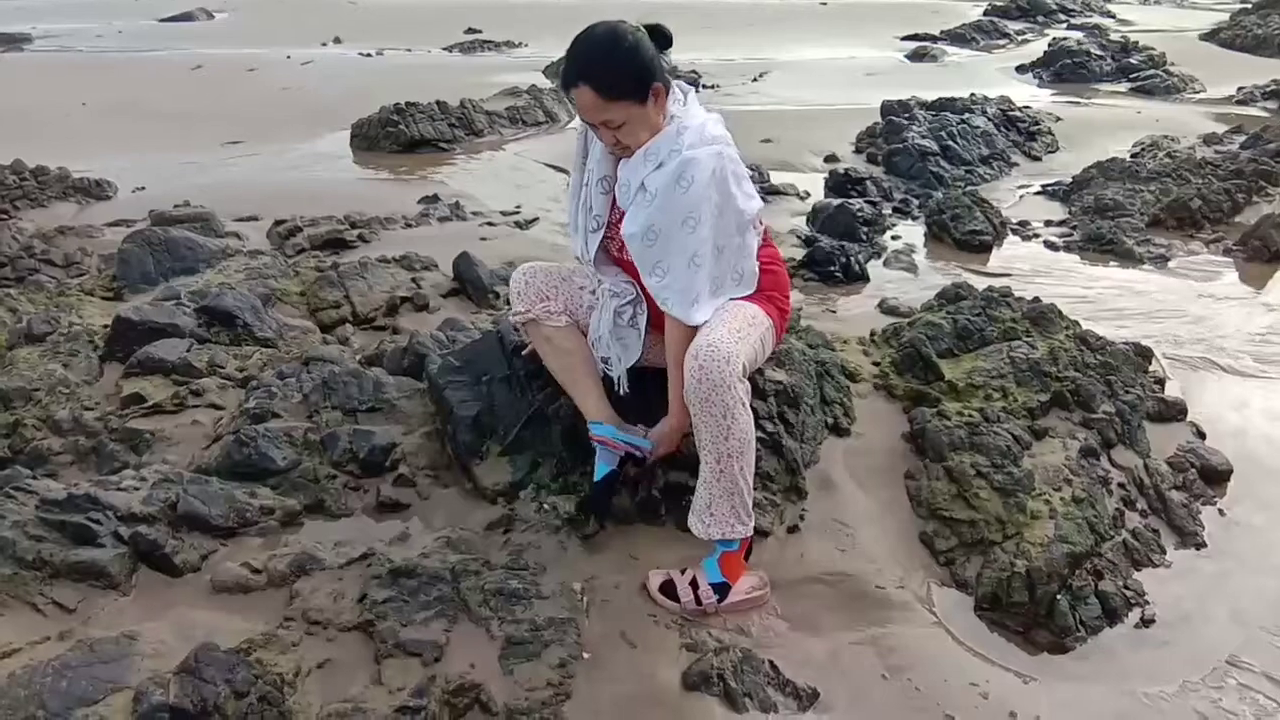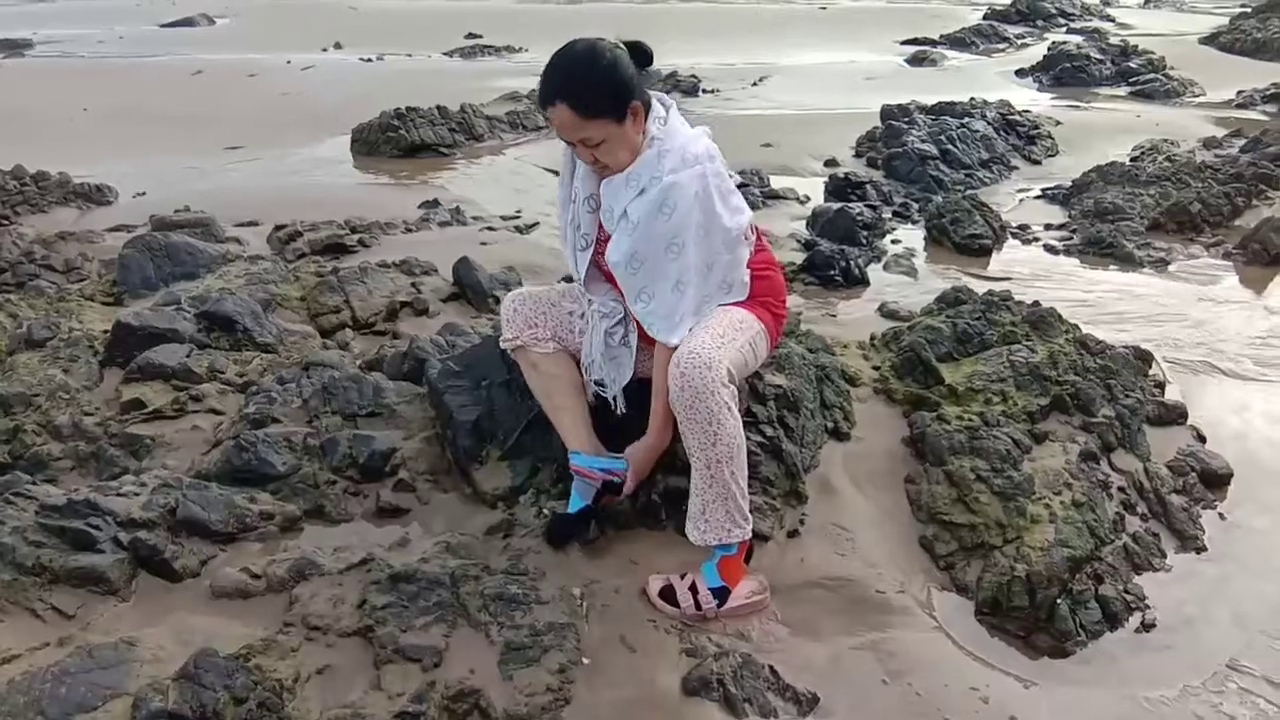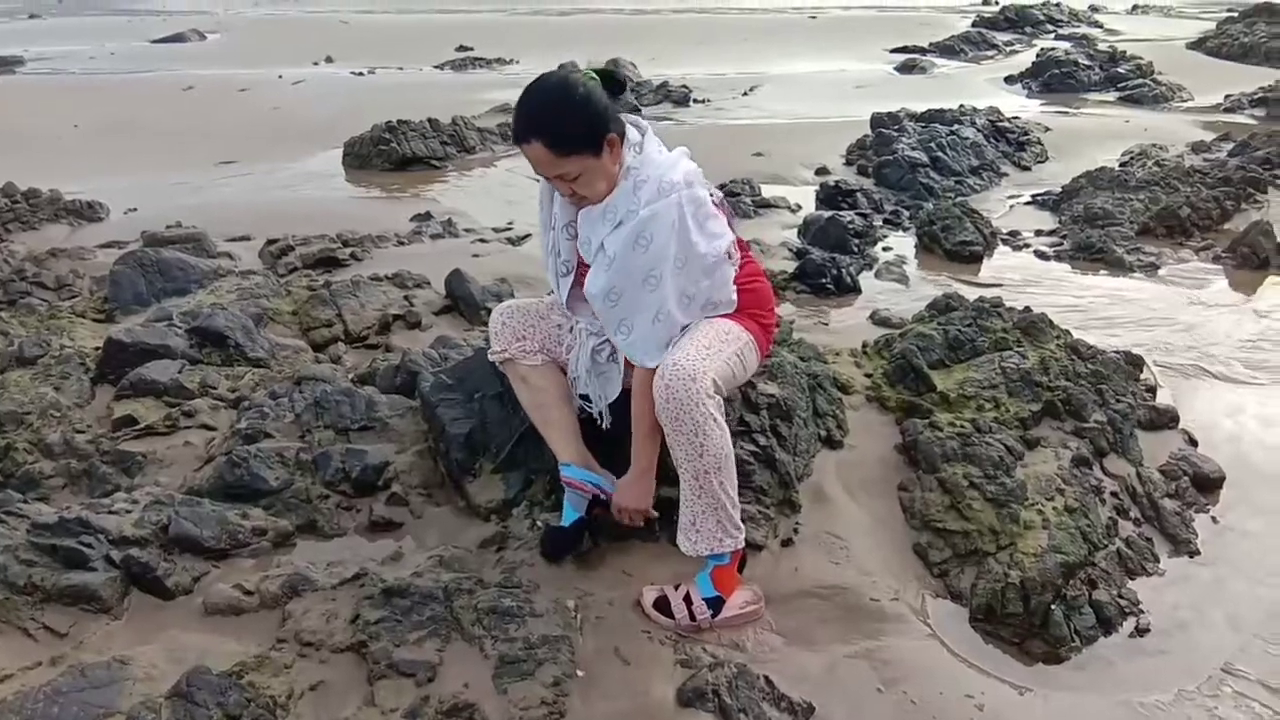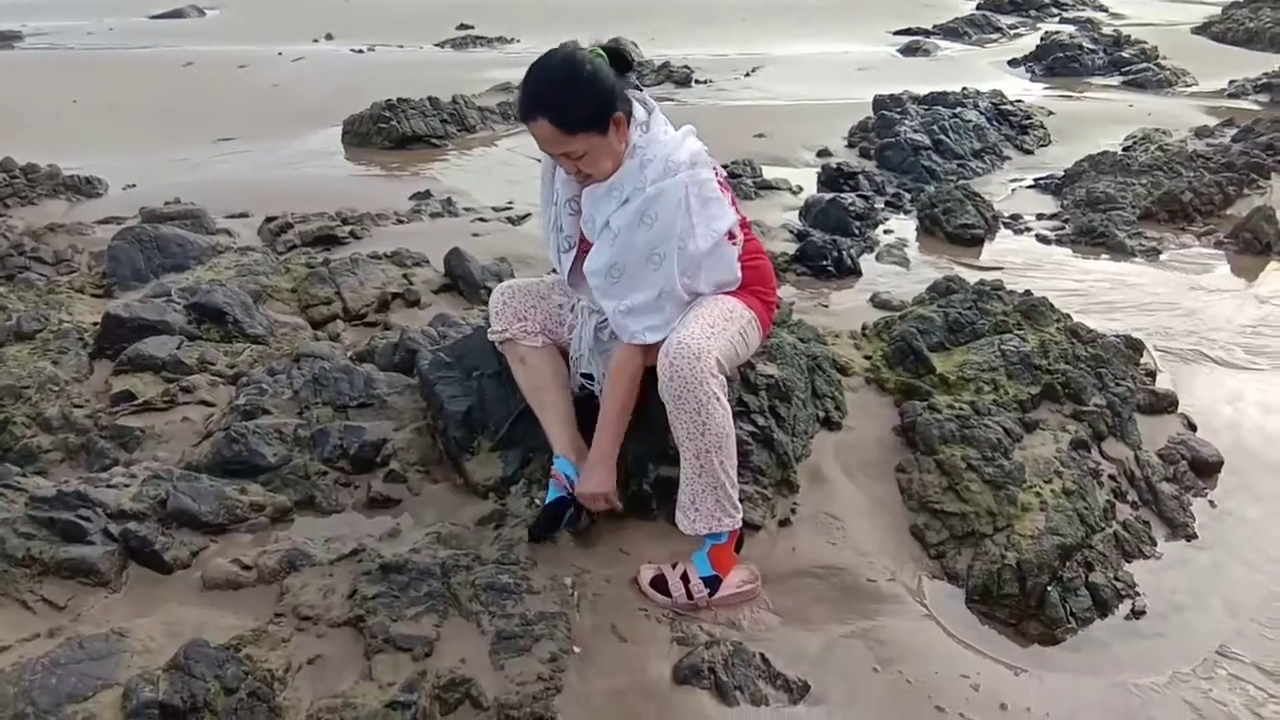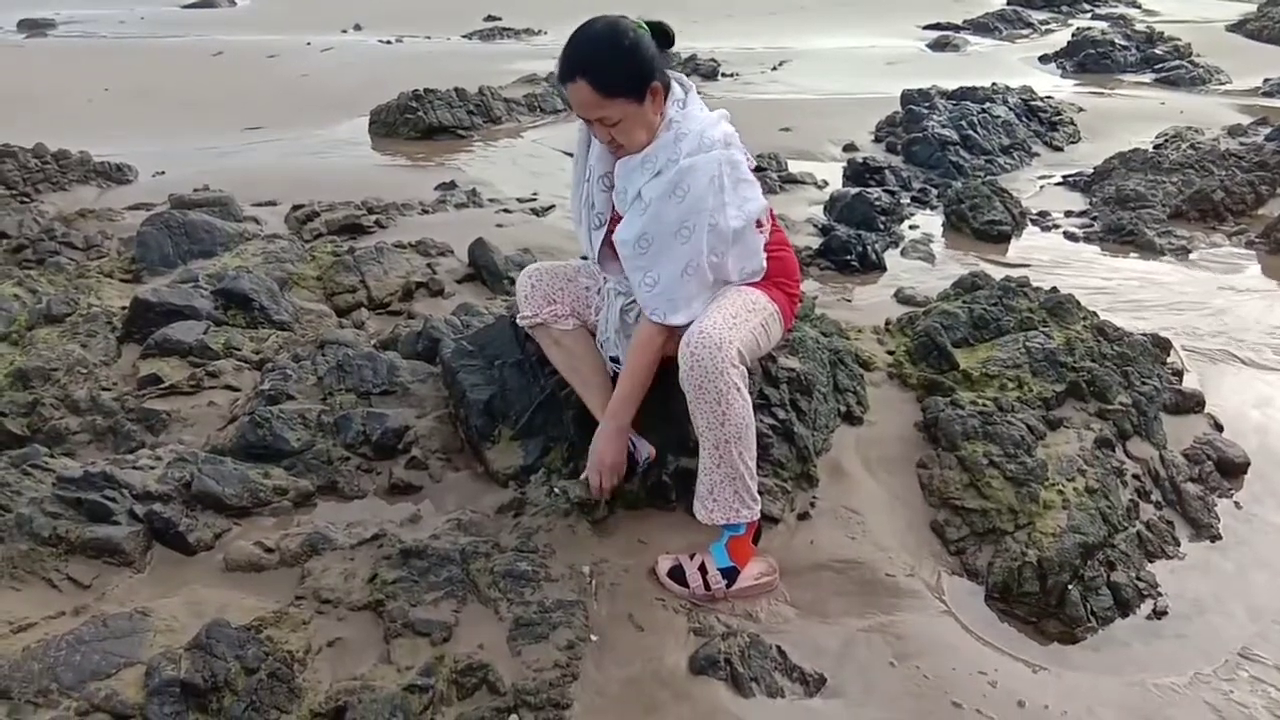
dt=0.3s
person 1, frame 1
left shoulder: (697, 162)
right shoulder: (609, 131)
left elbow: (685, 302)
right elbow: (602, 236)
left wrist: (676, 418)
right wrist: (575, 321)
left hip: (735, 294)
right hip: (644, 290)
left knee: (712, 360)
right knee: (531, 288)
left ankle: (731, 554)
right ankle: (611, 437)
person 1, frame 2
left shoulder: (682, 180)
right shoulder: (596, 146)
left elbow: (673, 321)
right elbow: (592, 251)
left wrist: (656, 437)
right wrist: (565, 338)
left hip: (731, 300)
right hip: (637, 300)
left knee: (696, 367)
right knee: (522, 313)
left ankle: (731, 558)
right ankle: (590, 464)
person 1, frame 3
left shoulder: (658, 205)
right shoulder: (579, 168)
left elbow: (648, 352)
right elbow: (581, 279)
left wrist: (641, 474)
left hip: (723, 310)
right hip: (621, 314)
left knee: (681, 378)
right knee: (511, 325)
left ankle: (724, 568)
right ankle: (581, 477)
person 1, frame 4
left shoulder: (664, 184)
right shoulder: (584, 145)
left elbow: (636, 334)
right elbow: (580, 253)
left wrist: (605, 458)
left hip: (725, 290)
right hip: (627, 289)
left knee: (685, 357)
right knee: (511, 303)
left ankle: (721, 547)
right ankle: (568, 463)
person 1, frame 5
left shoulder: (697, 163)
right shoulder: (612, 126)
left elbow: (663, 312)
right elbow: (610, 236)
left wrist: (612, 429)
left hip: (747, 280)
right hip: (646, 277)
left knee: (705, 346)
right knee: (538, 288)
left ankle: (739, 539)
right ankle: (628, 447)
